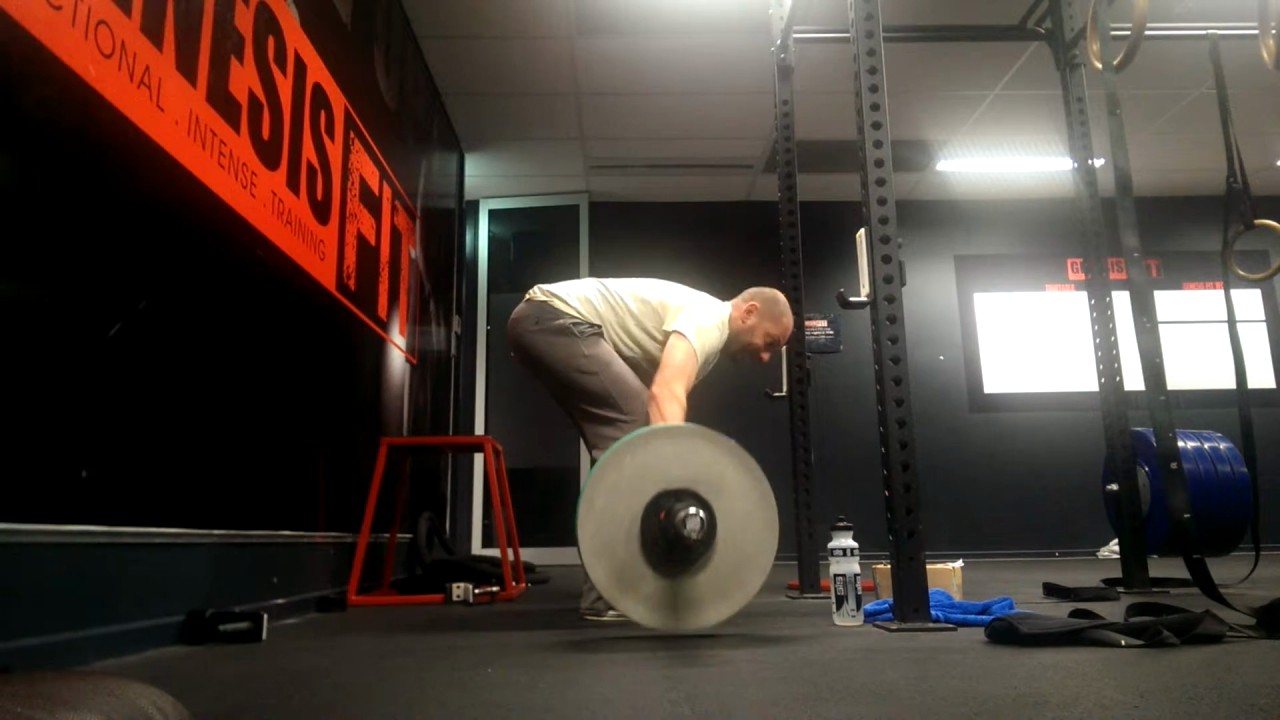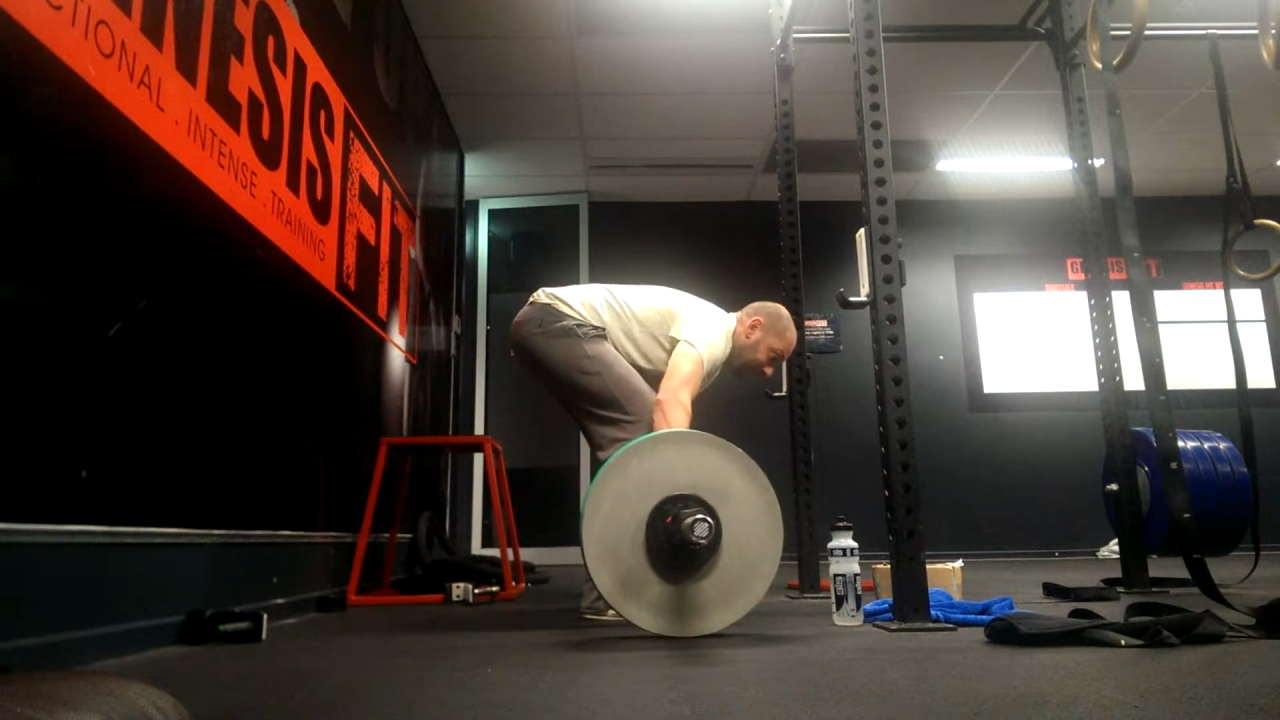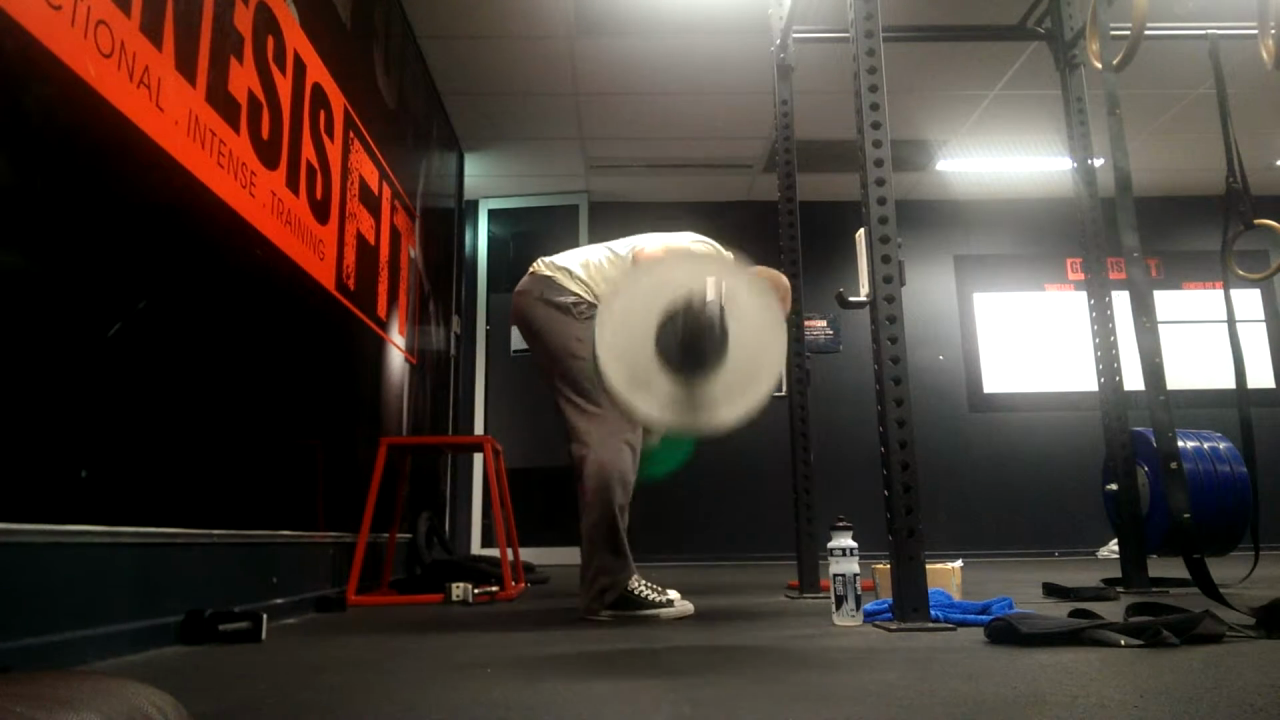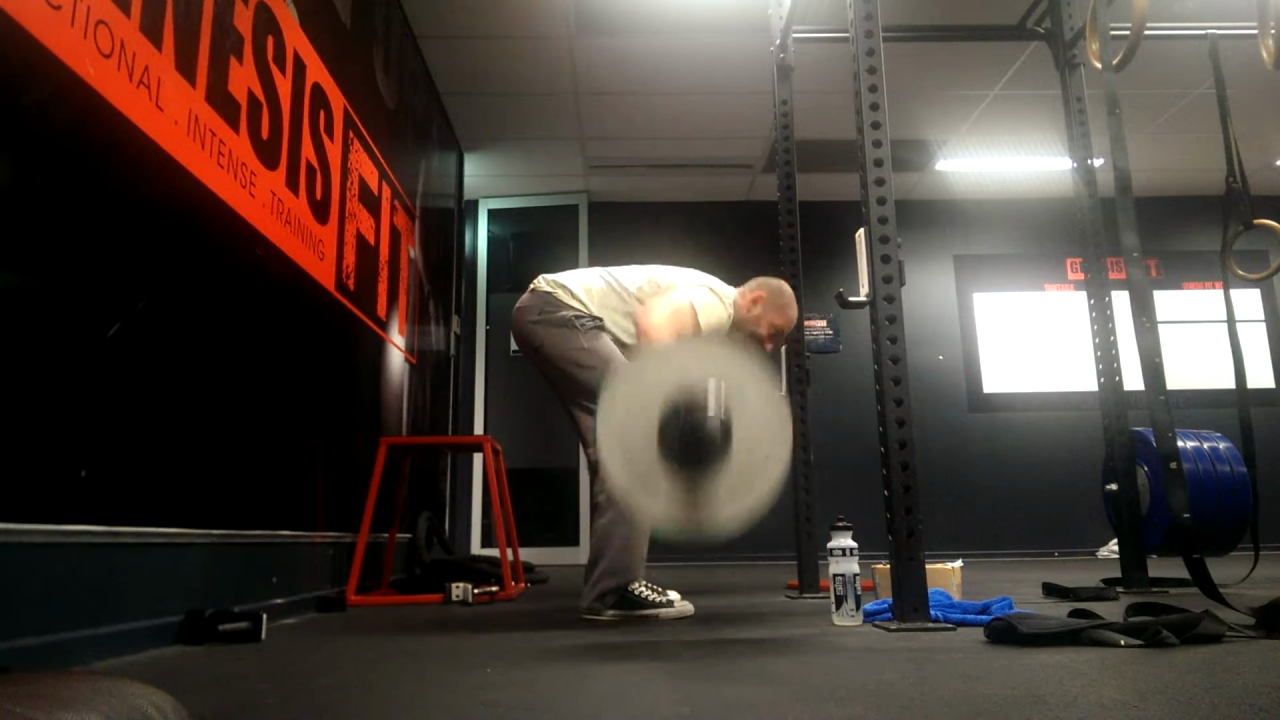
dt=0.5s
person 1, frame 1
left shoulder: (706, 337)
right shoulder: (710, 319)
right elbow: (666, 395)
left hip: (540, 322)
right hip: (551, 317)
left knee: (628, 433)
right knee: (636, 428)
person 1, frame 2
left shoulder: (707, 349)
right shoulder: (713, 329)
right elbow: (671, 402)
left hip: (541, 326)
right hip: (554, 320)
left knee: (632, 430)
right knee: (642, 428)
person 1, frame 3
right shoulder: (713, 259)
right elbow: (648, 256)
left hip: (548, 297)
right hip: (554, 292)
left knee: (607, 429)
right knee: (608, 428)
left ankle: (604, 576)
right ankle: (611, 589)
person 1, frame 4
left shoulder: (707, 306)
right shoulder: (717, 300)
right elbow: (653, 323)
left hip: (546, 313)
right hip: (556, 309)
left ankle: (612, 581)
right ankle: (613, 589)
